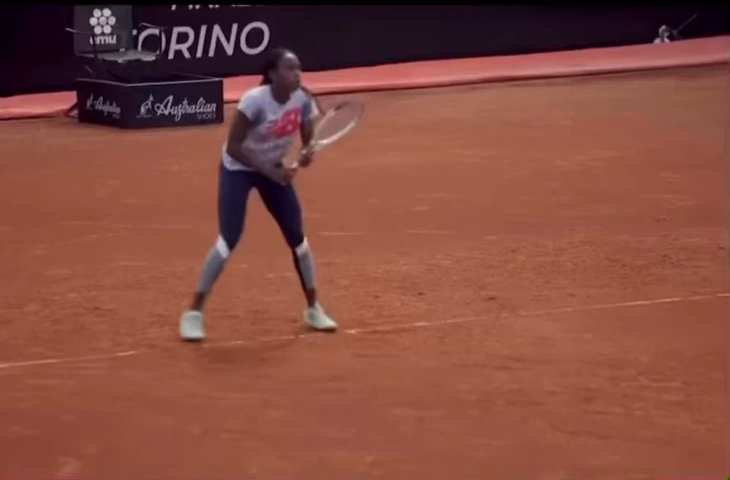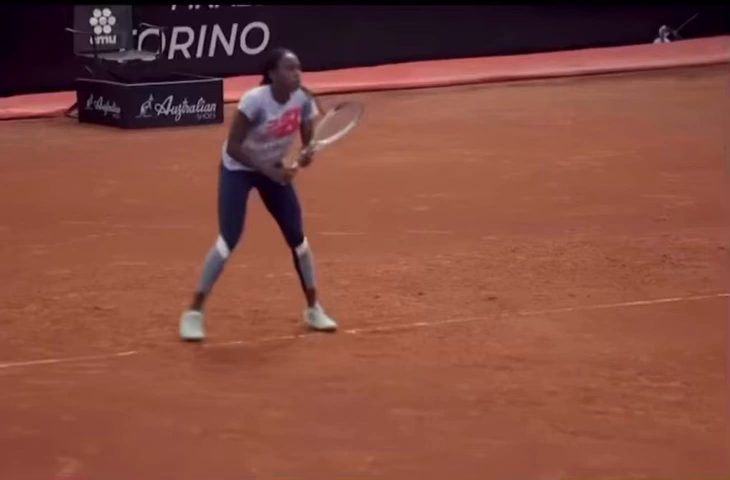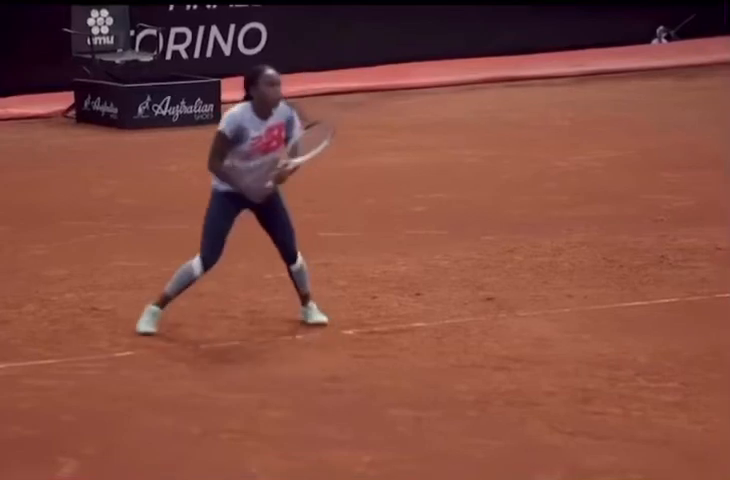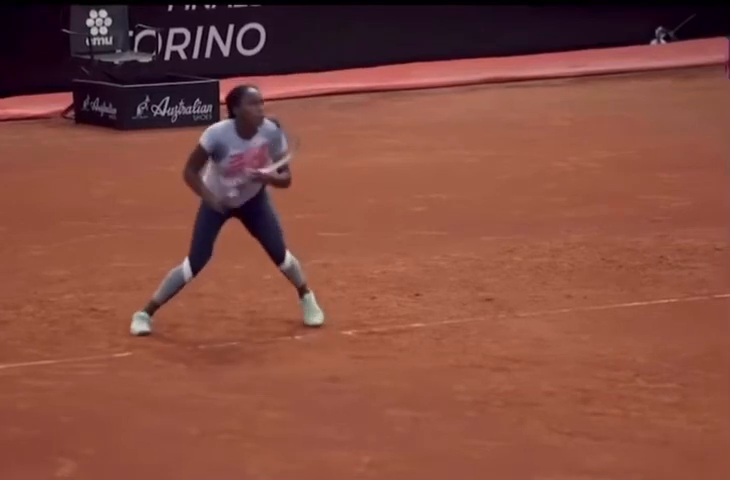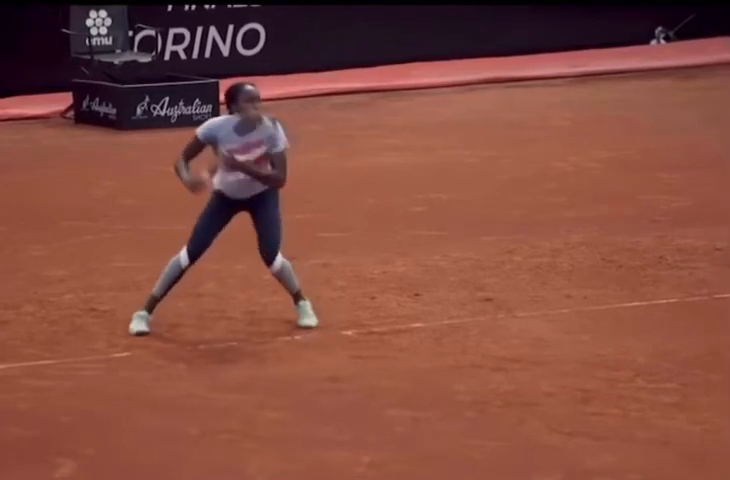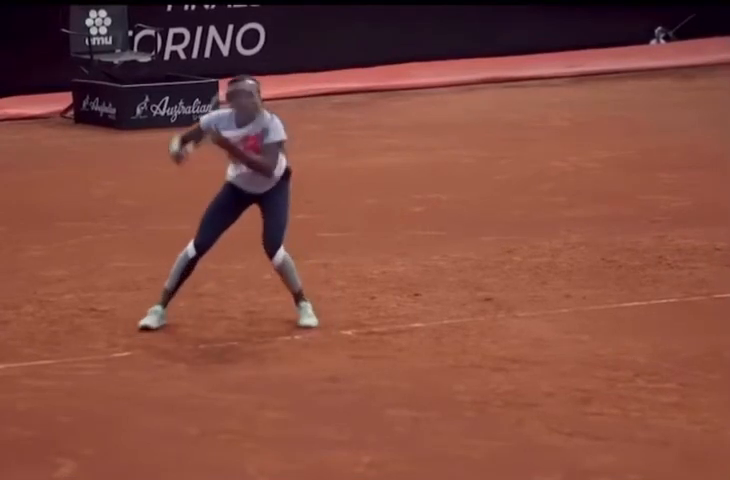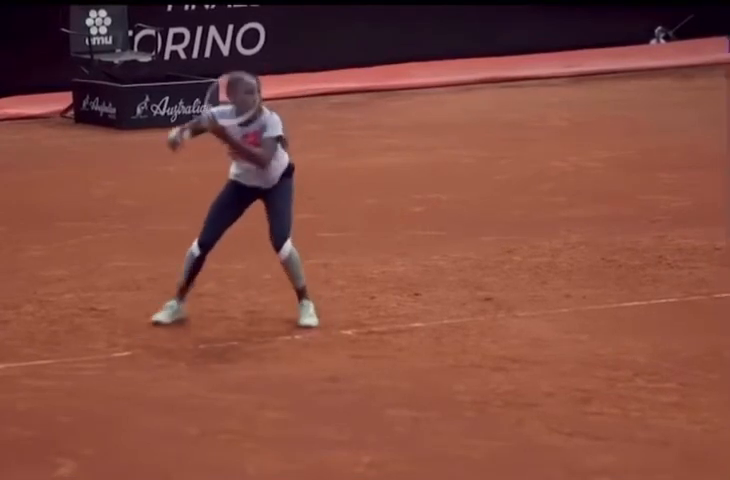
dt=0.7s
person 1, frame 1
left shoulder: (303, 100)
right shoulder: (255, 100)
left elbow: (309, 141)
right elbow: (233, 147)
left wrist: (307, 156)
right wrist: (270, 172)
left hip: (274, 170)
right hip: (238, 170)
left knee: (298, 238)
right knee: (228, 240)
left ankle: (313, 309)
right ankle: (194, 312)
person 1, frame 2
left shoulder: (303, 100)
right shoulder: (255, 100)
left elbow: (309, 141)
right elbow: (233, 147)
left wrist: (307, 155)
right wrist: (269, 171)
left hip: (274, 169)
right hip: (238, 170)
left knee: (297, 238)
right knee: (228, 240)
left ankle: (313, 308)
right ankle: (194, 312)
person 1, frame 3
left shoulder: (287, 114)
right shoulder: (236, 118)
right elbow: (214, 162)
left wrist: (285, 171)
right wrist: (245, 188)
left hip: (265, 188)
right hip: (229, 191)
left knee: (290, 252)
right knee: (207, 259)
left ankle: (308, 306)
right ankle: (154, 309)
person 1, frame 4
left shoulder: (272, 132)
right shoulder: (218, 134)
left elbow: (286, 179)
right elbow: (190, 172)
left wrist: (263, 177)
right wrist: (210, 196)
left hip: (253, 199)
right hip: (217, 201)
left knee: (278, 253)
right knee: (195, 263)
left ankle: (307, 298)
right ankle: (146, 313)
person 1, frame 5
left shoulder: (271, 129)
right shoulder: (216, 127)
left elbow: (280, 179)
right elbow: (182, 159)
left wrist: (242, 166)
right wrist: (187, 178)
left hip: (262, 195)
right hip: (225, 195)
left knee: (270, 255)
right knee: (191, 252)
left ankle: (302, 304)
right ankle: (145, 312)
person 1, frame 6
left shoulder: (270, 123)
right shoulder: (219, 119)
left elbow: (269, 169)
right elbow: (181, 140)
left wrist: (231, 148)
right wrist: (178, 150)
left hip: (273, 188)
right hip: (237, 187)
left knee: (273, 249)
right knee: (198, 245)
left ankle: (303, 304)
right ankle: (160, 308)
person 1, frame 7
left shoulder: (270, 120)
right shoulder: (221, 115)
left elbow: (263, 160)
right elbow: (182, 131)
left wrist: (226, 136)
right wrist: (177, 136)
left hip: (276, 182)
right hip: (241, 182)
left knee: (280, 242)
right knee: (203, 242)
left ankle: (305, 303)
right ankle: (177, 302)
